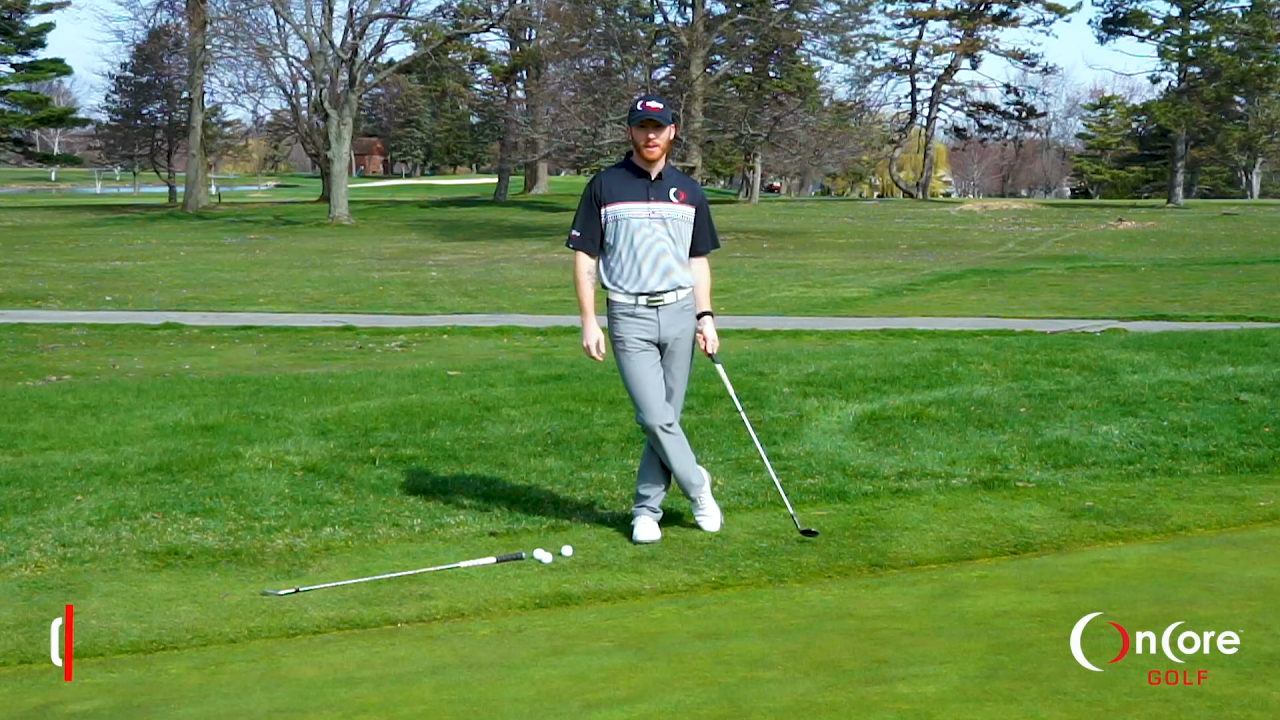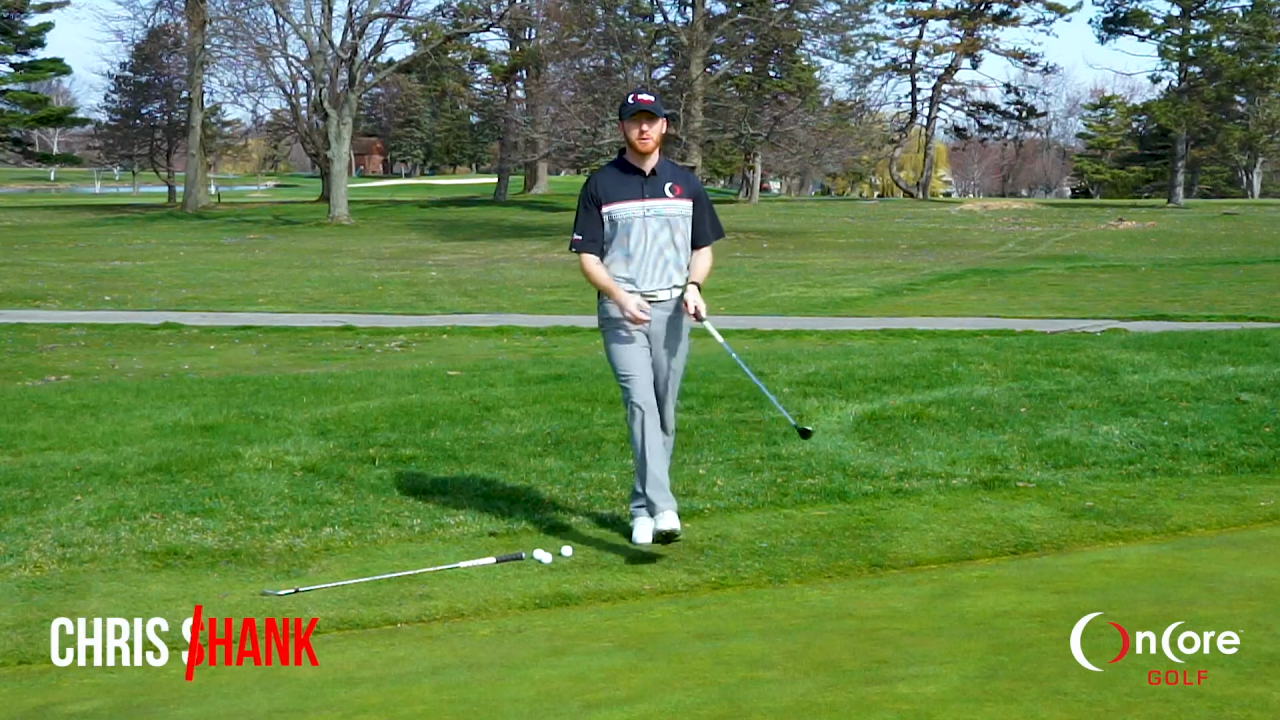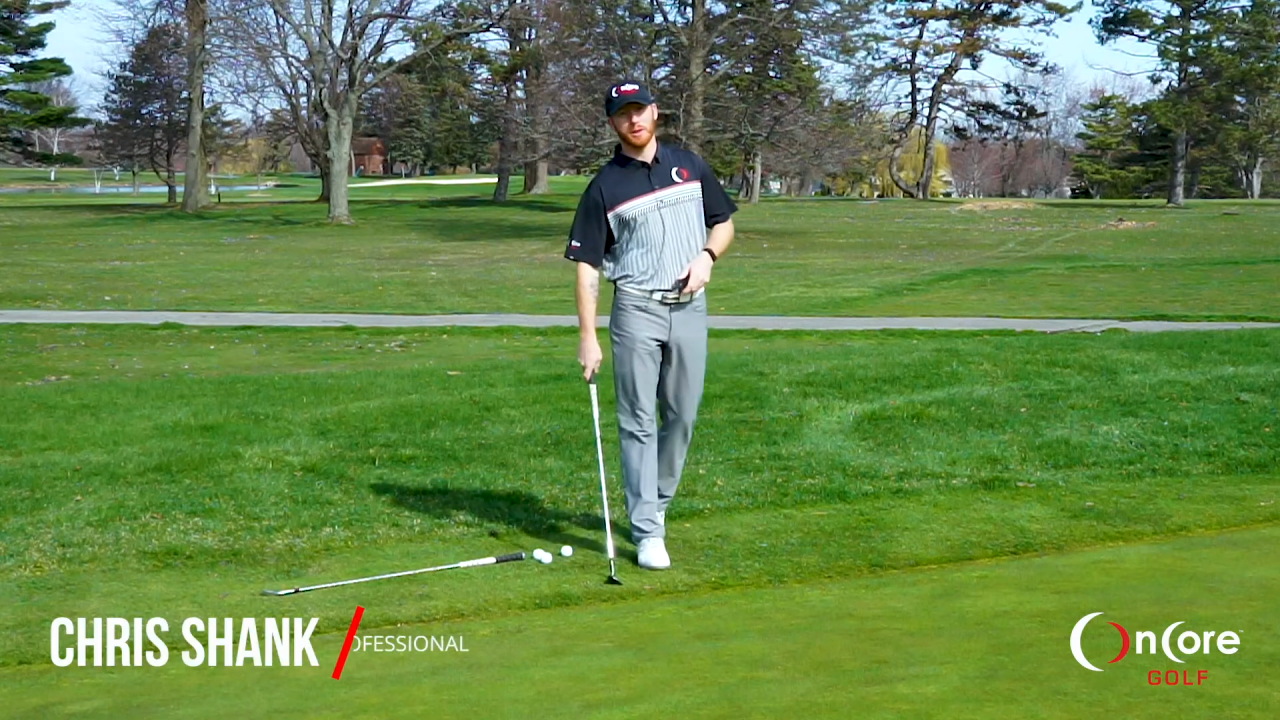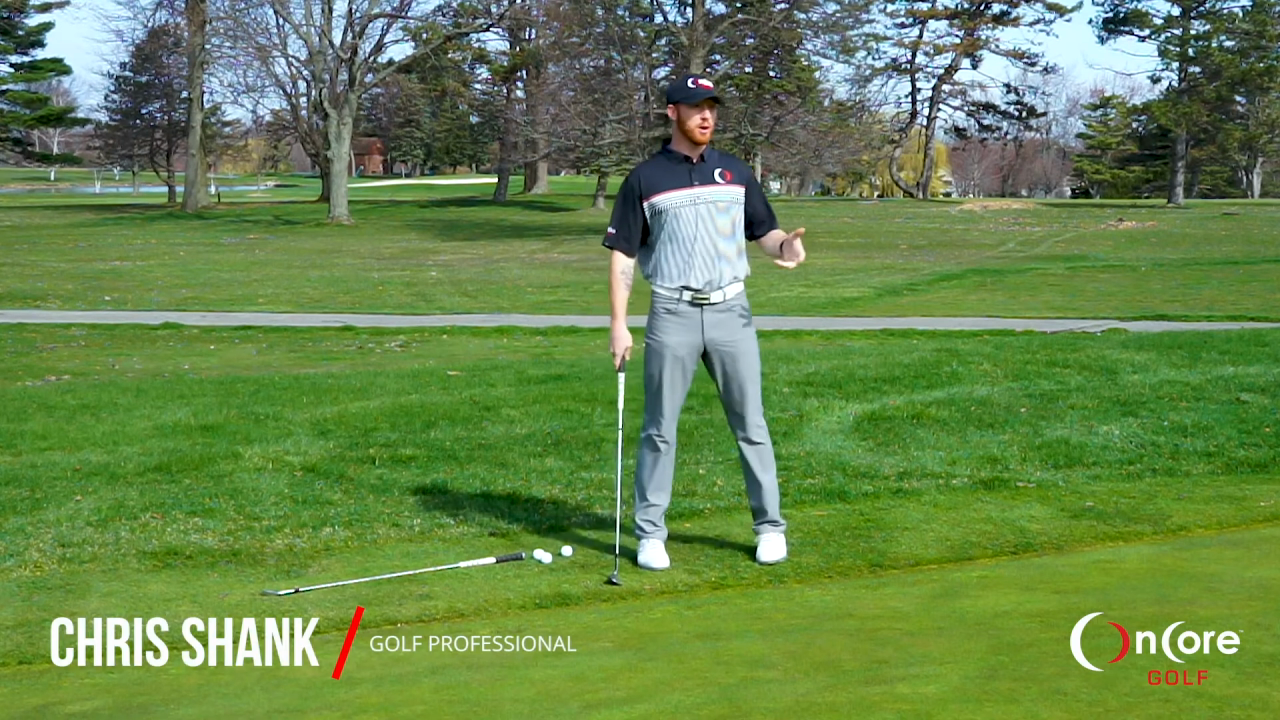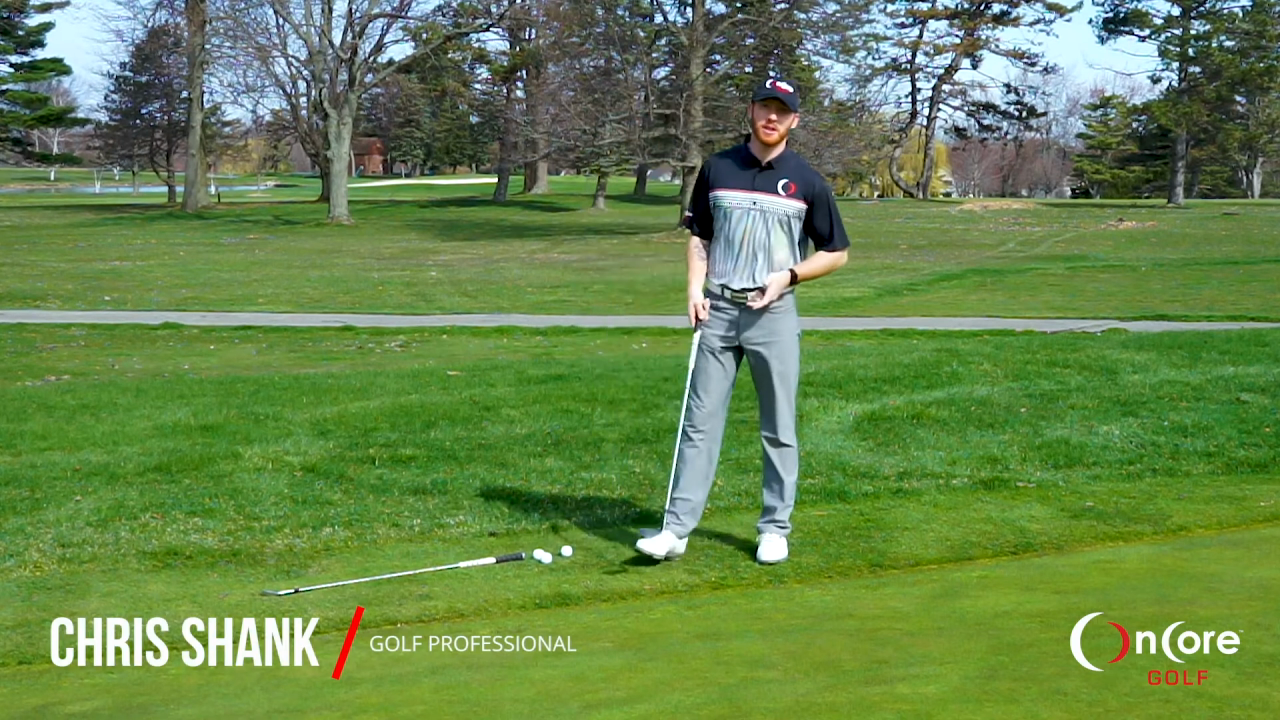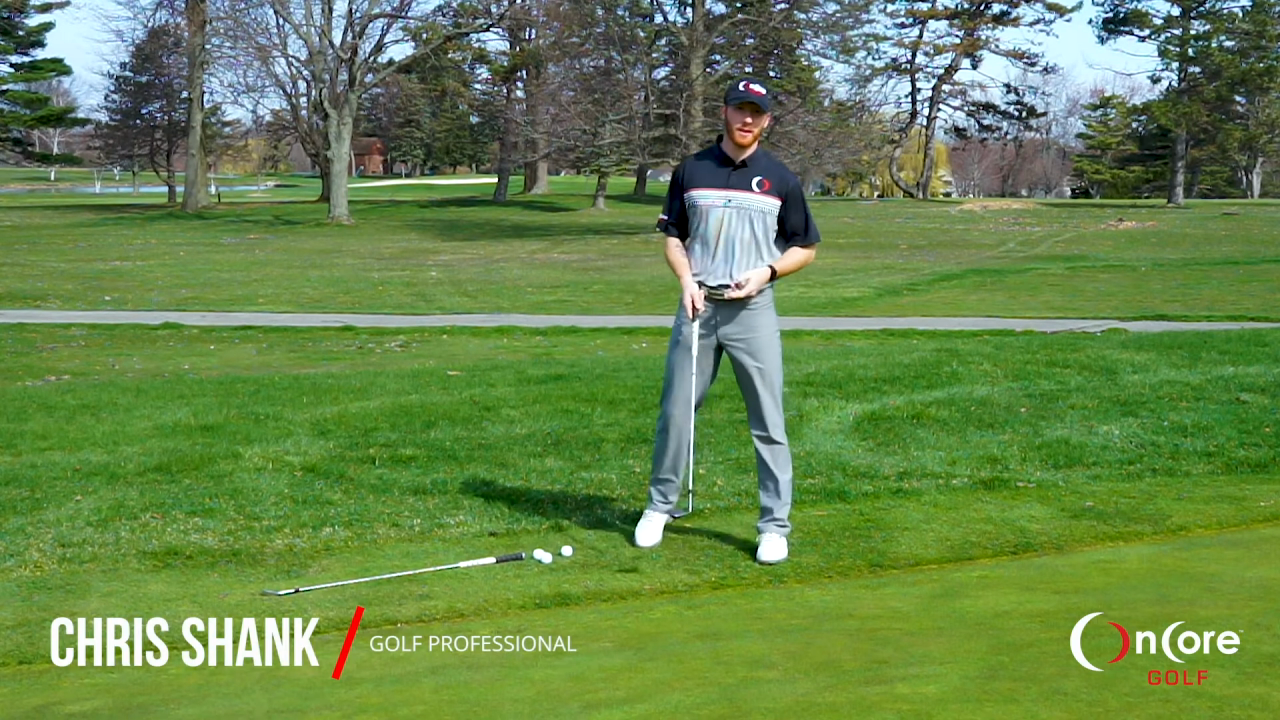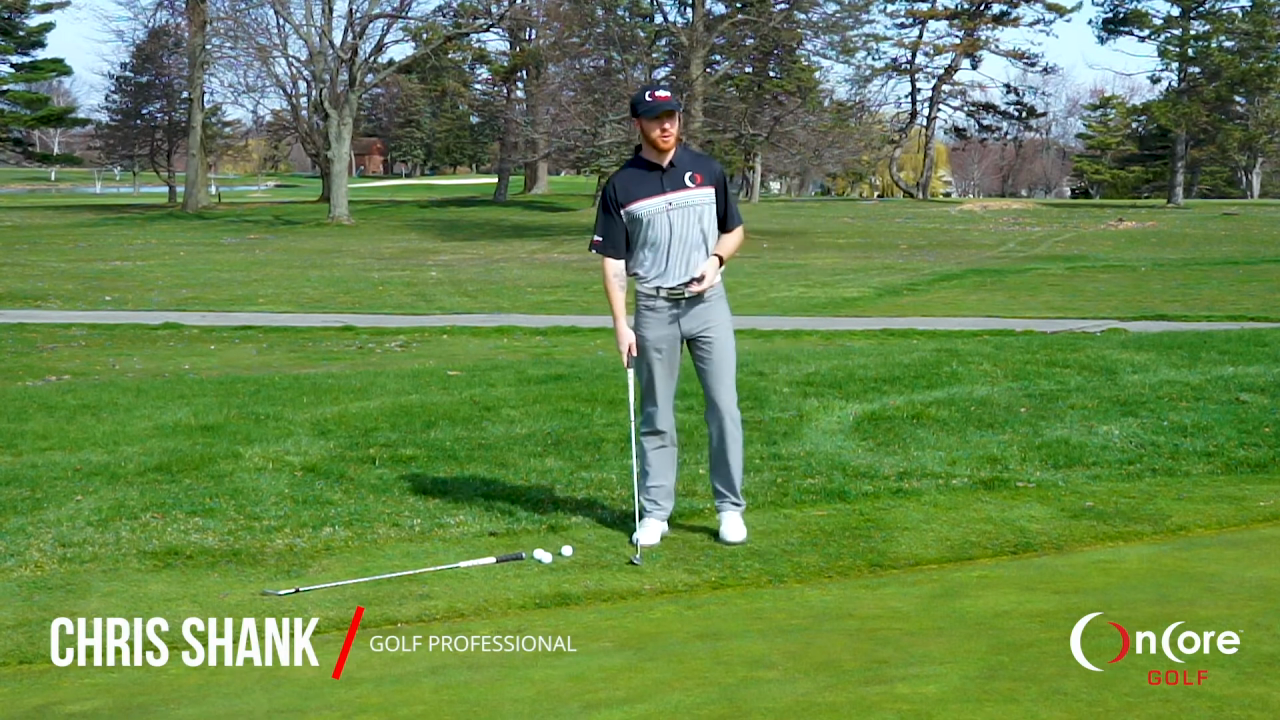
dt=0.7s
person 1, frame 1
left shoulder: (690, 191)
right shoulder: (604, 186)
left elbow: (698, 259)
right elbow: (585, 257)
left wrist: (705, 317)
right wrist: (589, 322)
left hip: (678, 313)
right hip: (629, 317)
left knee: (667, 416)
right knee: (655, 417)
left ankle: (646, 509)
right ankle: (696, 484)
person 1, frame 2
left shoulder: (686, 183)
right shoulder: (600, 184)
left elbow: (703, 249)
right elbow: (588, 256)
left wrist: (693, 287)
right wrist: (619, 296)
left hip: (671, 311)
right hip: (622, 311)
left knee: (663, 416)
right knee: (640, 401)
left ankle: (642, 509)
right ankle: (662, 507)
person 1, frame 3
left shoulder: (690, 165)
right shoulder: (603, 187)
left elbow: (723, 223)
right elbow: (587, 265)
left wrist: (707, 257)
right wrist: (587, 337)
left hip: (689, 310)
right hip: (637, 312)
left knee: (679, 418)
right knee: (638, 424)
left ankle: (655, 499)
right ankle: (648, 532)
person 1, frame 4
left shoulder: (736, 171)
right shoulder: (644, 178)
left elbow: (764, 232)
right elbow: (622, 254)
left wrist: (784, 244)
right wrist: (618, 324)
left hip: (732, 312)
right hip: (672, 315)
left knee: (750, 425)
right knee: (660, 429)
left ankle: (770, 525)
right ankle: (651, 533)
person 1, frame 5
left shoulder: (808, 181)
right shoulder: (716, 169)
left elbow: (835, 252)
right elbow: (699, 236)
left wrist: (787, 275)
right wrist: (695, 287)
left hip: (774, 314)
right hip: (719, 310)
left knee: (778, 428)
right knee: (700, 422)
left ankle: (774, 527)
right ankle: (677, 528)
person 1, frame 6
left shoulder: (781, 178)
right shoulder: (690, 170)
left elbow: (805, 247)
right elbow: (673, 237)
left wrist: (767, 272)
right wrist: (686, 281)
left hip: (753, 311)
right hip: (699, 309)
left knee: (767, 423)
right knee: (676, 412)
left ankle: (774, 526)
right ankle: (661, 504)
person 1, frame 7
left shoulder: (708, 170)
right shoulder: (619, 186)
left elbow: (733, 230)
right elbow: (613, 261)
left wrist: (717, 260)
right wrist: (620, 324)
left hip: (707, 304)
right hip: (654, 309)
left knee: (722, 408)
right knee: (656, 416)
left ankle: (729, 506)
right ankle: (655, 512)
